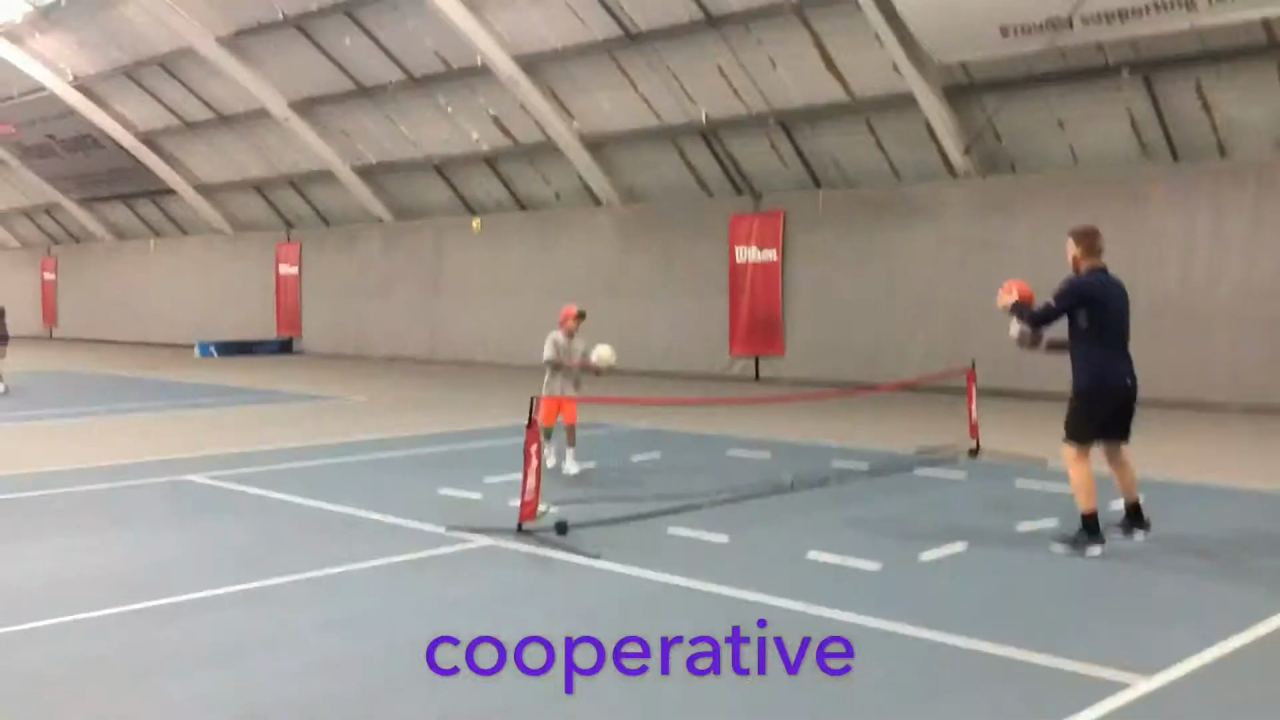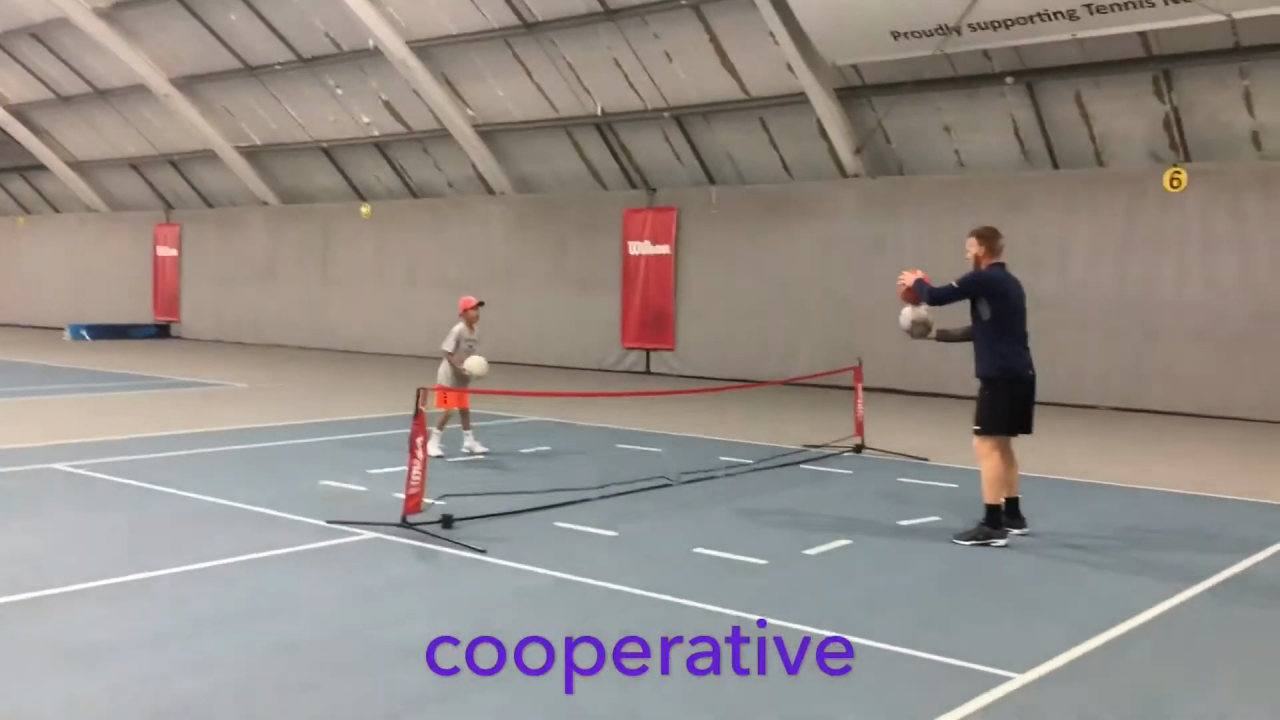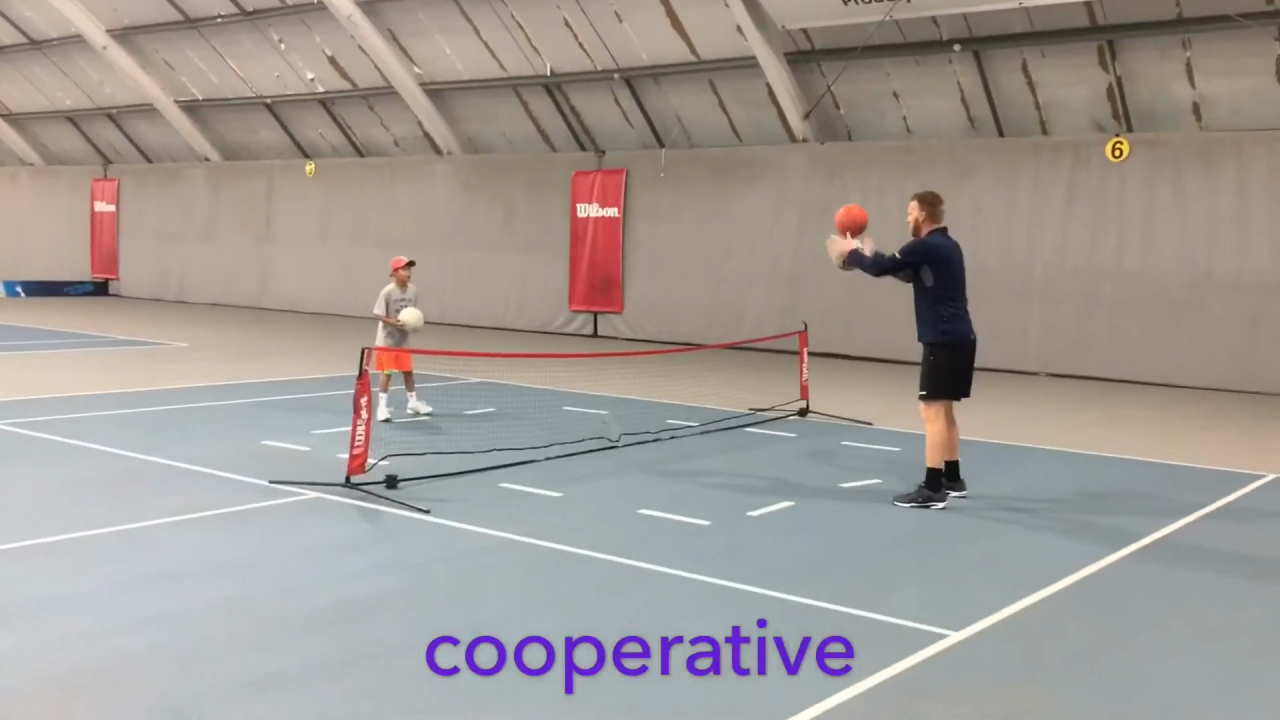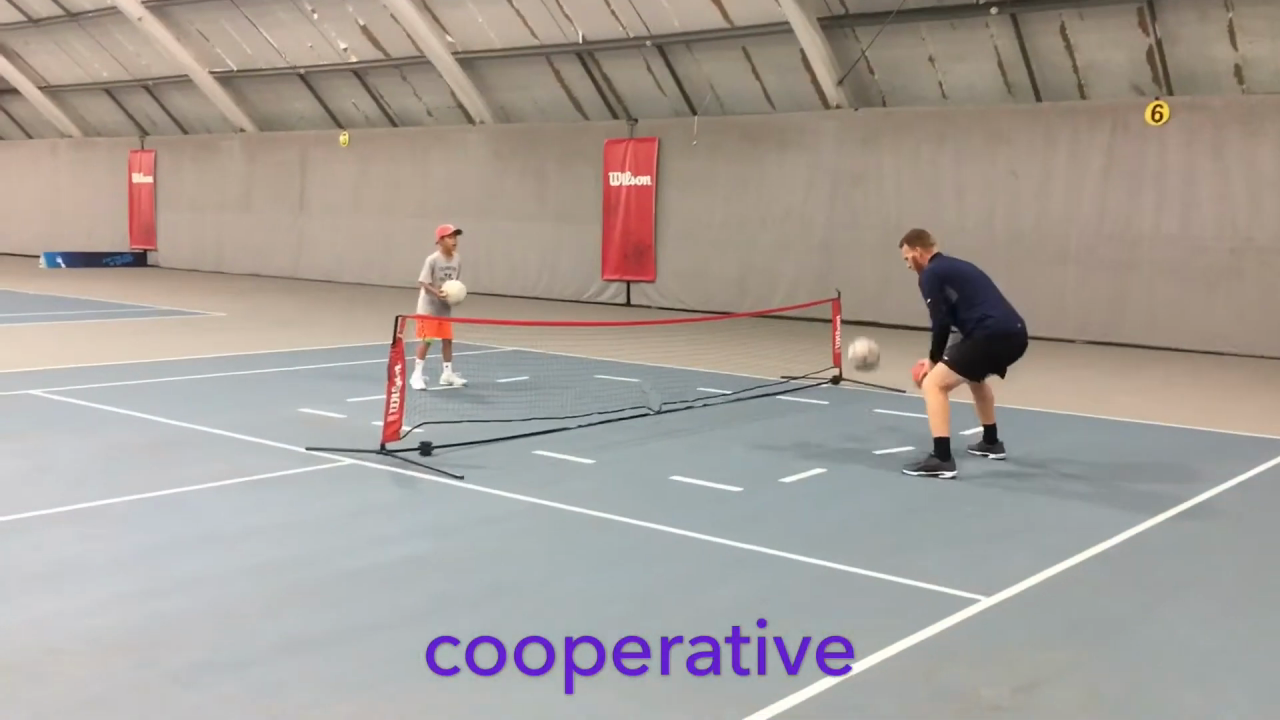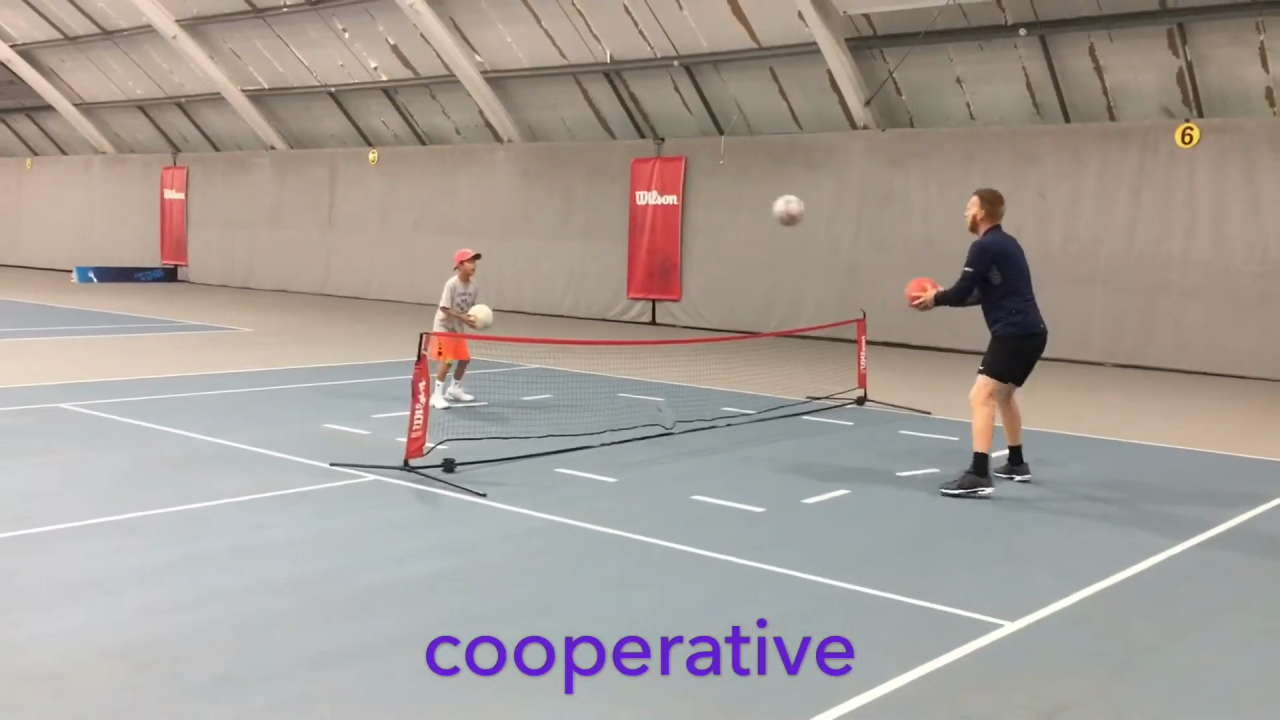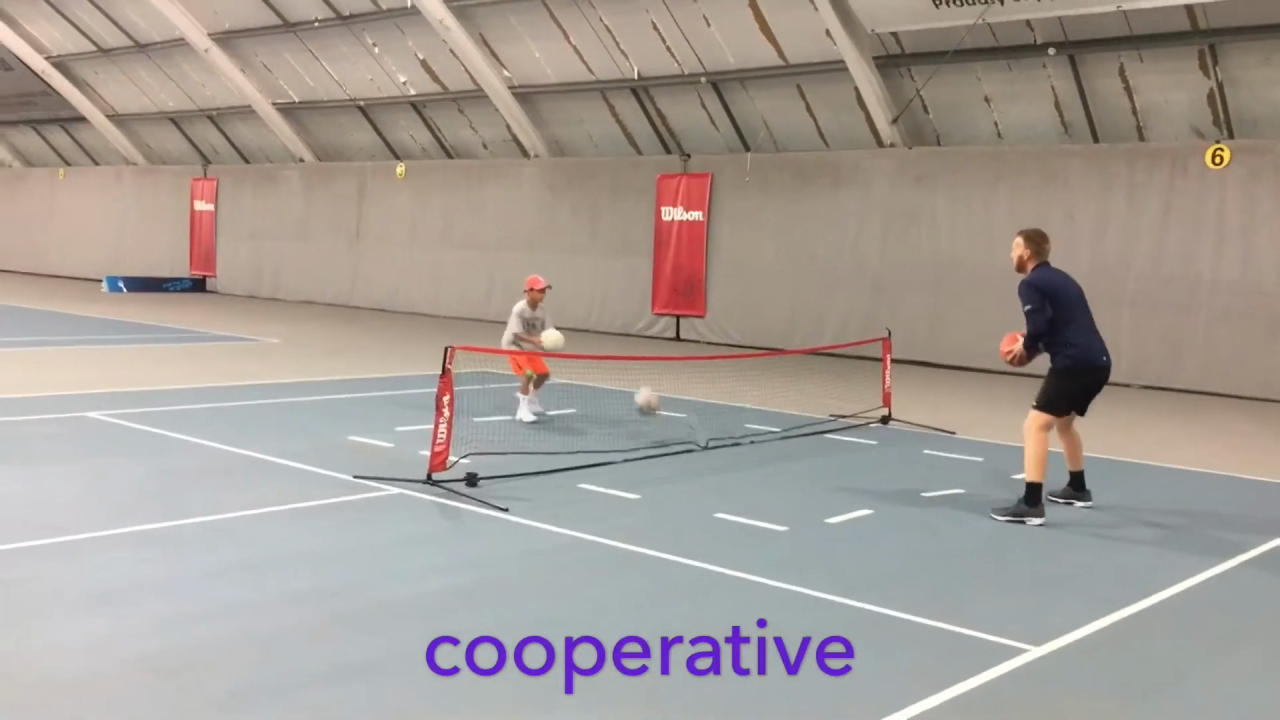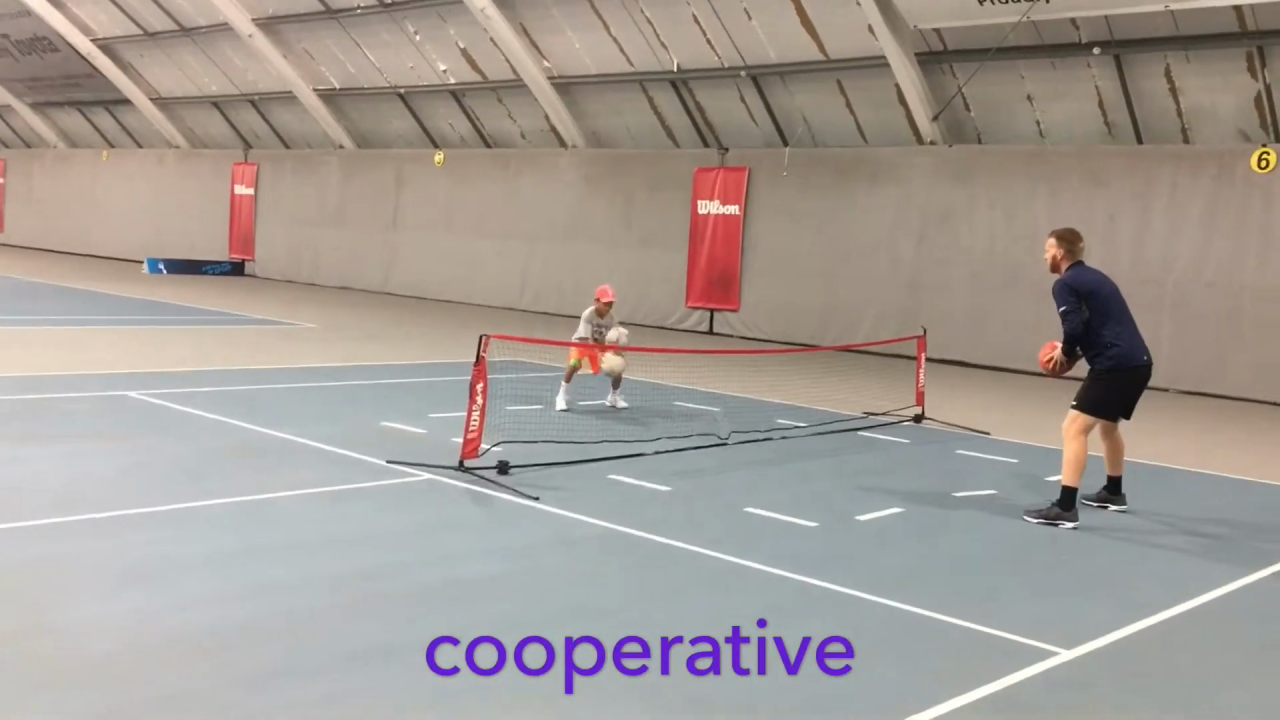
dt=0.7s
person 1, frame 1
left shoulder: (1079, 286)
right shoulder: (1115, 287)
left elbow: (1039, 320)
left wrist: (1015, 305)
right wrist: (1050, 344)
left hip: (1095, 384)
right hip: (1122, 381)
left knee: (1075, 453)
right knee: (1114, 449)
left ankle: (1090, 533)
right ankle: (1135, 519)
person 1, frame 2
left shoulder: (984, 279)
right shoulder: (1008, 282)
left elbow: (936, 296)
left wrist: (915, 282)
right wrist: (937, 334)
left hip: (1001, 376)
right hip: (1018, 374)
left knee: (986, 446)
right knee: (1001, 445)
left ankle: (993, 526)
right ankle: (1013, 516)
person 1, frame 3
left shoulder: (925, 246)
right shoulder: (946, 246)
left elbow: (880, 268)
right elbow: (910, 274)
left wrist: (850, 252)
right wrist: (870, 252)
left hip: (943, 341)
right hip: (958, 338)
left knee: (932, 412)
right knee: (943, 410)
left ankle: (932, 489)
right ankle: (952, 479)
person 1, frame 4
left shoulder: (931, 274)
right shoulder: (956, 267)
left elbow: (941, 323)
left wrist: (934, 359)
right wrist: (943, 358)
left hip: (994, 336)
right hip: (1015, 334)
left knee: (933, 384)
right knee: (973, 375)
left ankle: (942, 458)
right ankle: (991, 442)
person 1, frame 5
left shoulder: (984, 246)
right shoulder: (1005, 243)
left elbow: (962, 292)
left wrist: (935, 299)
right wrist: (942, 296)
left hip: (1014, 334)
right hip: (1031, 332)
left knee: (981, 397)
right knee: (1004, 394)
left ankle: (978, 474)
right ankle: (1016, 463)
person 1, frame 6
left shoulder: (1031, 284)
right shoulder: (1061, 279)
left elbow: (1038, 328)
left wrist: (1025, 348)
right wrist: (1036, 347)
left hip: (1074, 365)
right hip: (1097, 362)
left knee: (1035, 426)
right knee: (1063, 420)
left ankle: (1031, 504)
right ankle: (1077, 488)
person 1, frame 7
left shoulder: (1065, 284)
right shoulder: (1095, 278)
left elbow: (1074, 328)
left wrist: (1064, 353)
right wrist: (1076, 352)
left hip: (1115, 366)
right hip: (1138, 362)
left knee: (1074, 428)
right knee: (1108, 424)
left ankle: (1065, 508)
right ankle: (1113, 493)
